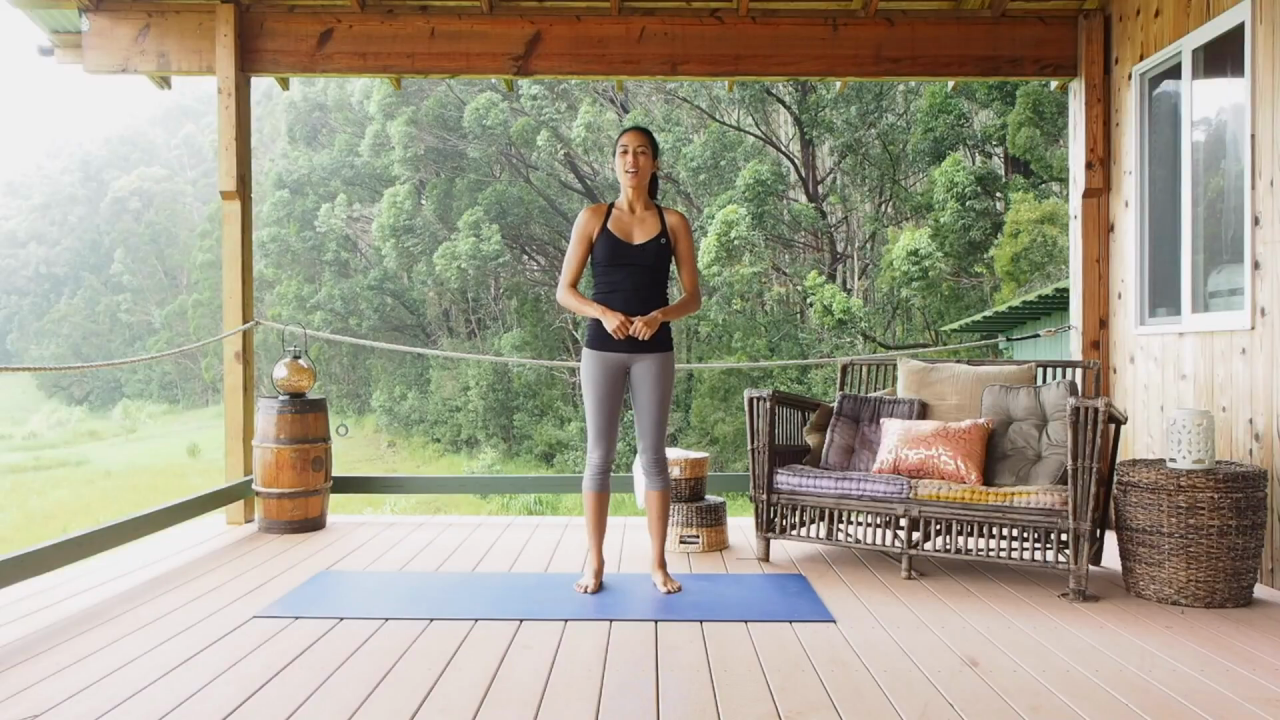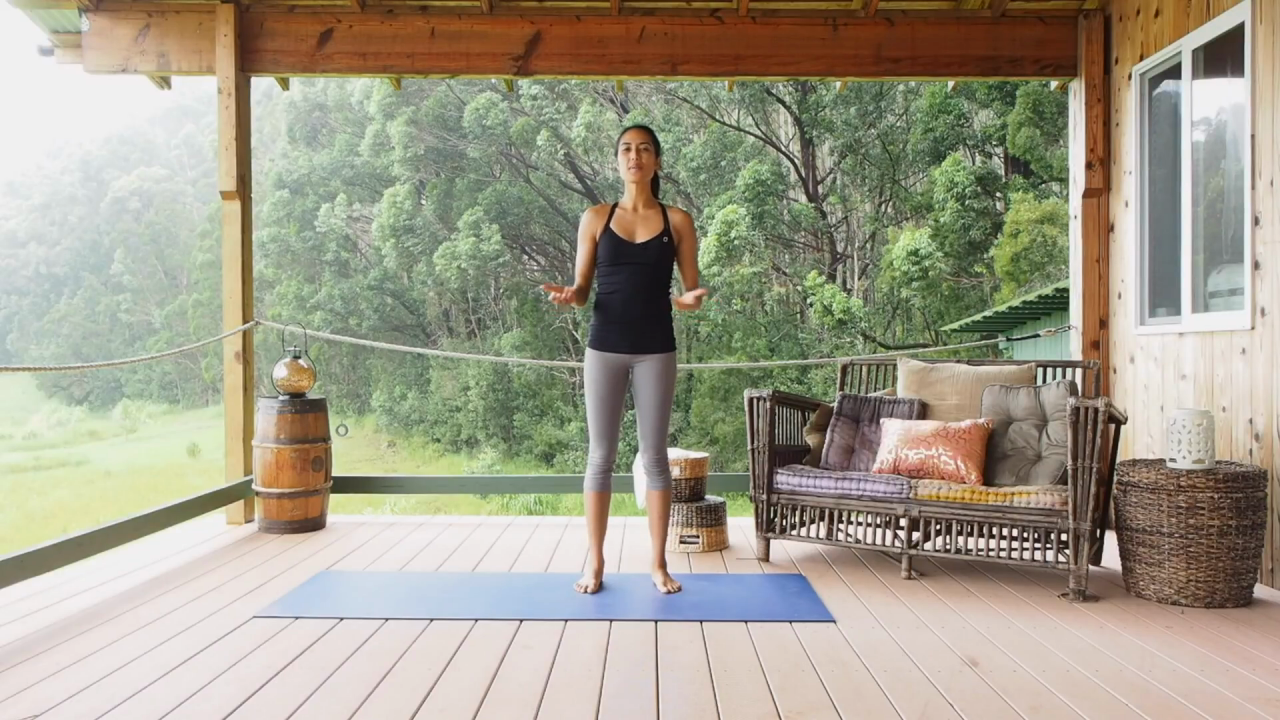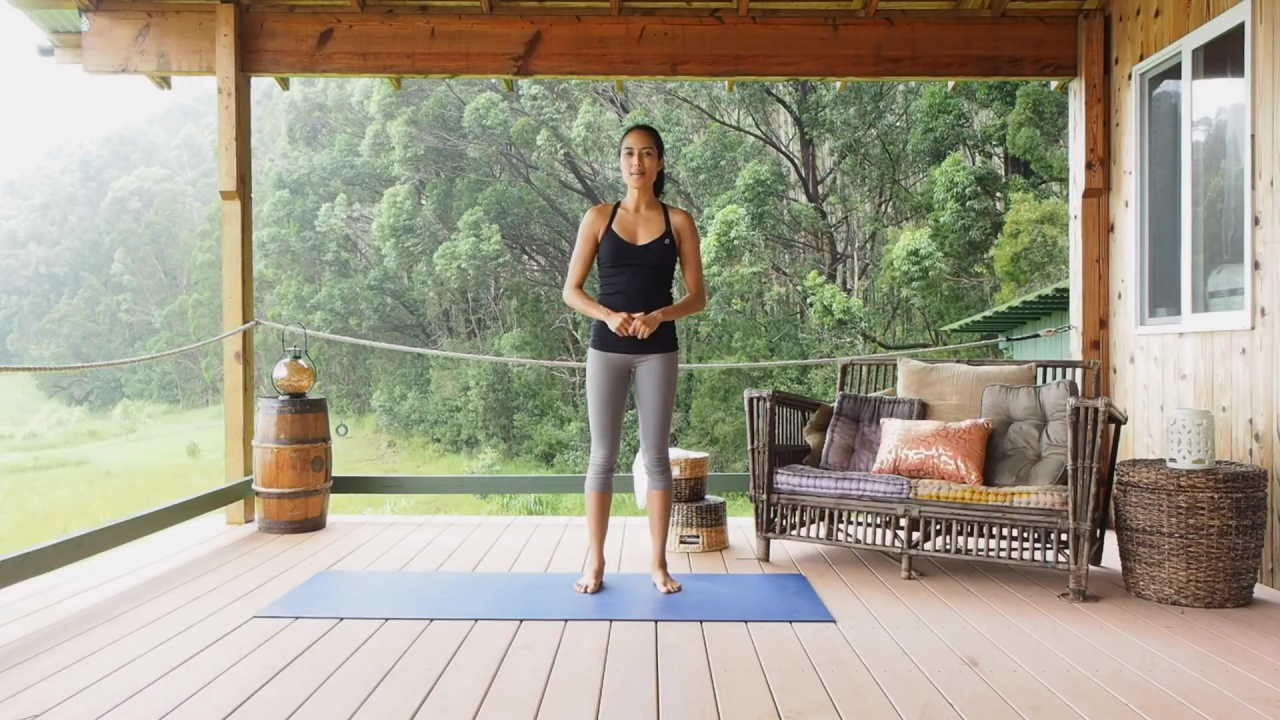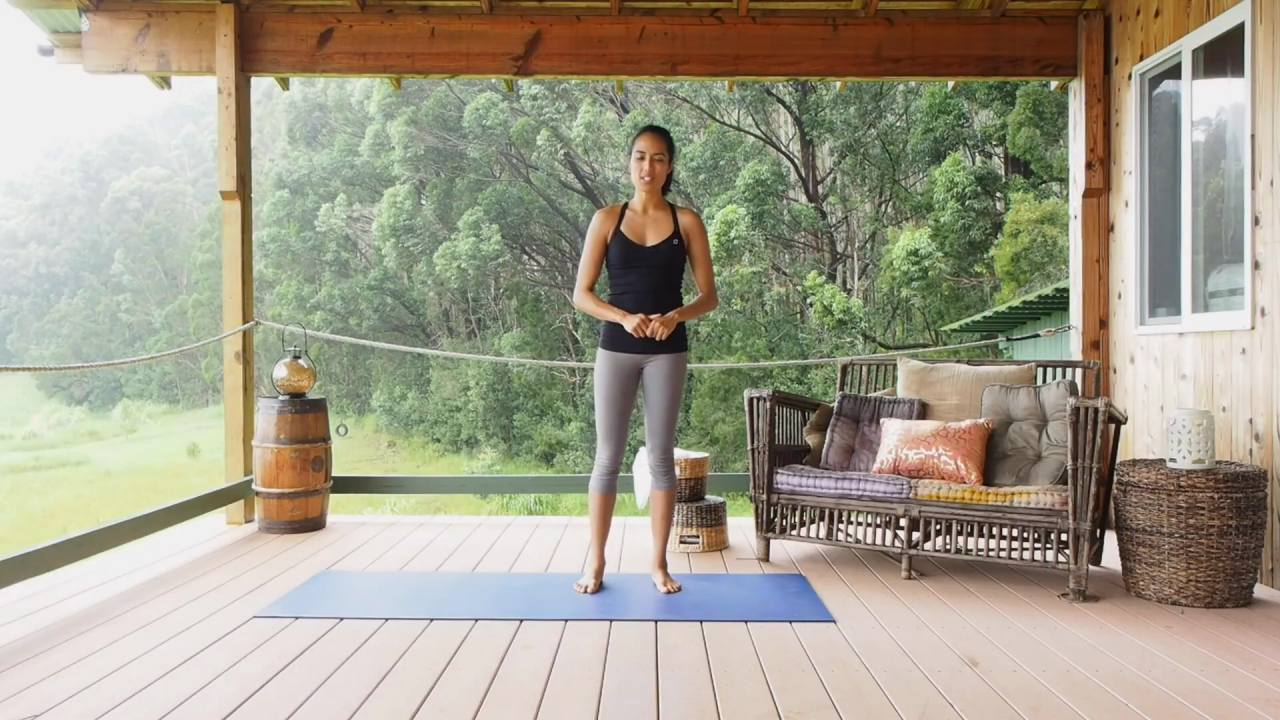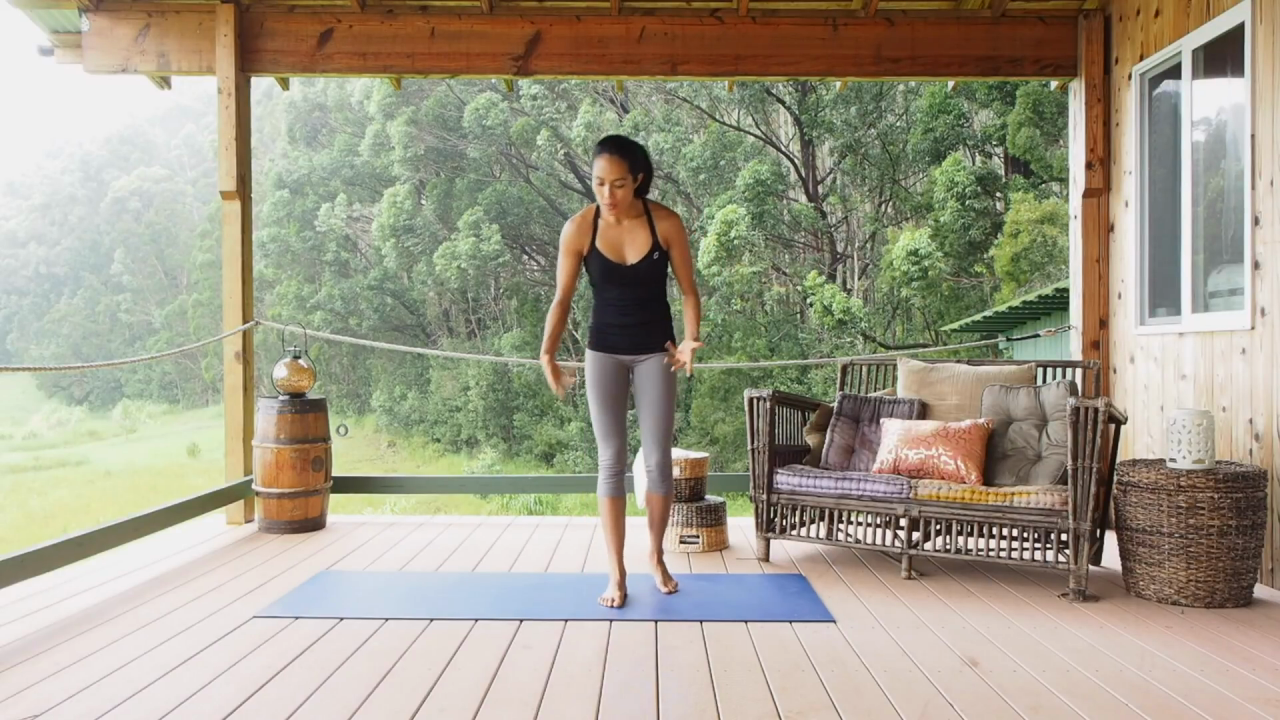
dt=1s
person 1, frame 1
left shoulder: (673, 222)
right shoulder: (592, 217)
left elbow: (693, 295)
right elbow: (565, 290)
left wrist: (659, 315)
right wrist: (602, 312)
left hip: (654, 351)
right hip: (602, 349)
left knee: (653, 456)
right knee: (599, 455)
left ankle: (658, 563)
right ankle: (594, 559)
person 1, frame 2
left shoulder: (678, 221)
right shoulder: (596, 218)
left elbow: (692, 287)
right elbow: (583, 287)
left wrist: (692, 297)
right wrist: (568, 294)
left hip: (656, 350)
right hip: (605, 347)
left knee: (654, 456)
right knee: (601, 456)
left ankle: (658, 563)
right ankle: (595, 561)
person 1, frame 3
left shoulder: (678, 221)
right shoulder: (598, 218)
left elbow: (698, 296)
right elbow: (570, 290)
left wrist: (659, 315)
right wrist: (607, 315)
left hip: (658, 351)
right hip: (607, 349)
left knee: (656, 456)
right knee: (603, 455)
left ankle: (658, 563)
right ankle: (595, 560)
person 1, frame 4
left shoulder: (687, 222)
right shoulder: (606, 220)
left elbow: (709, 295)
right elbow: (581, 293)
left wrist: (675, 316)
right wrist: (623, 317)
left hip: (667, 351)
right hip: (616, 349)
left knee: (660, 456)
right knee: (608, 456)
left ankle: (659, 563)
right ankle: (595, 560)
person 1, frame 5
left shoulder: (666, 223)
right shoulder: (578, 228)
left elbow: (689, 290)
right elbow: (562, 298)
left wrist: (690, 341)
right wrist: (547, 354)
left hip: (654, 351)
right hip: (604, 351)
left knee: (658, 457)
right knee: (611, 459)
left ankle: (657, 557)
right ankle: (616, 572)
